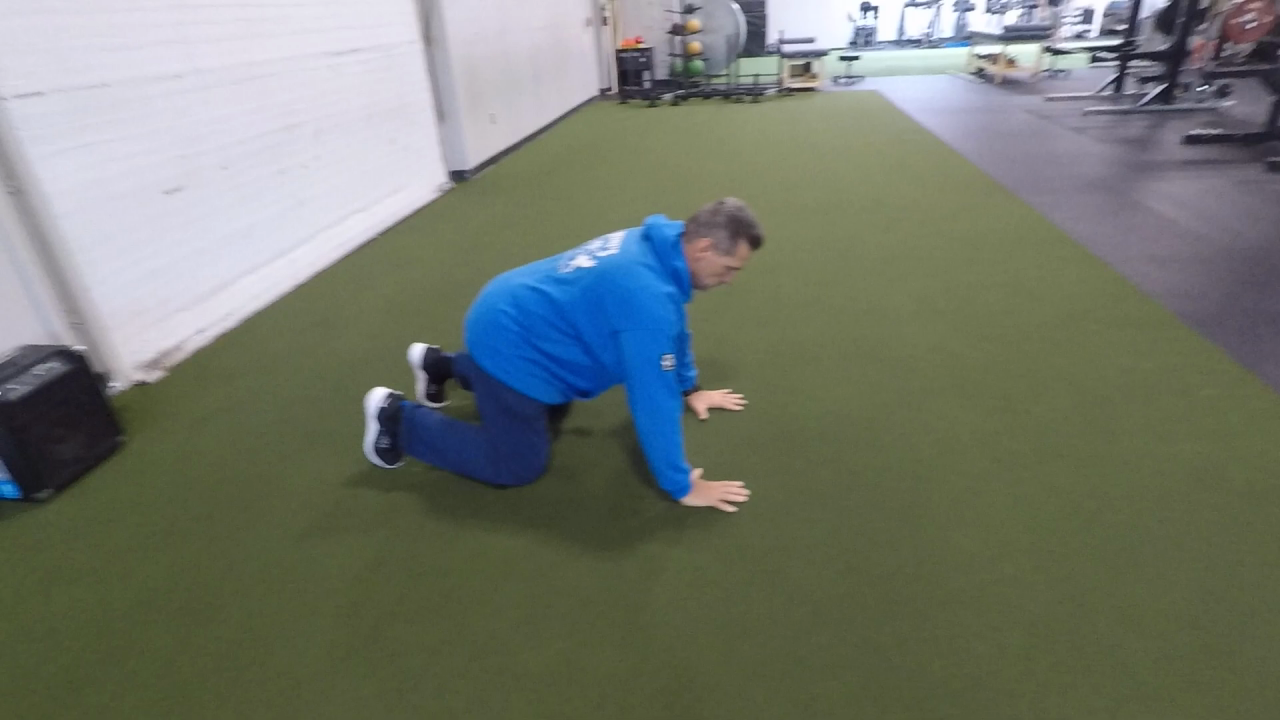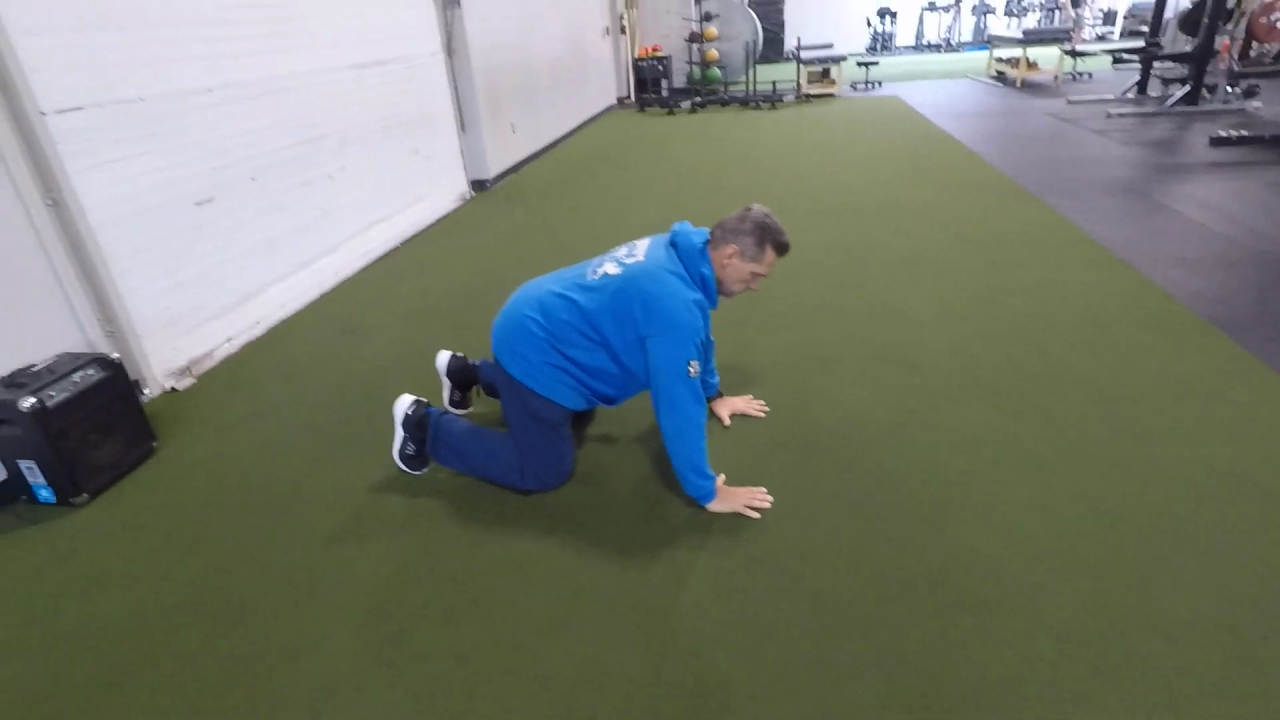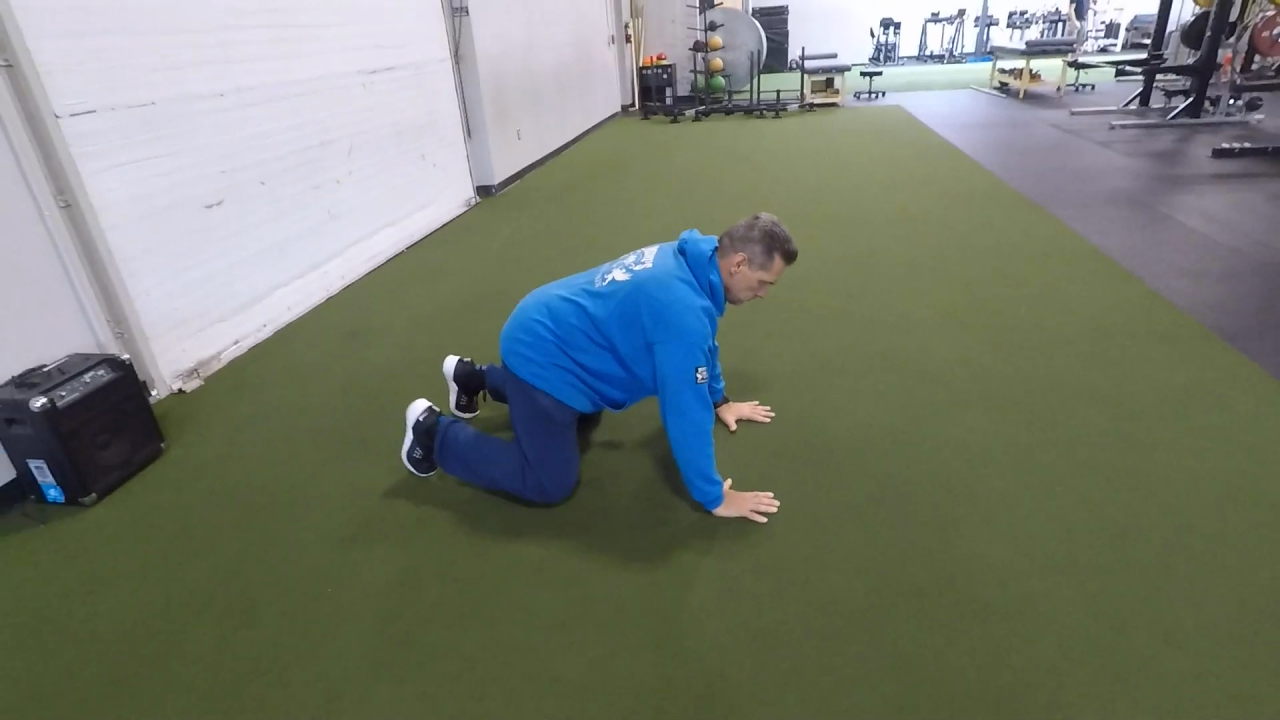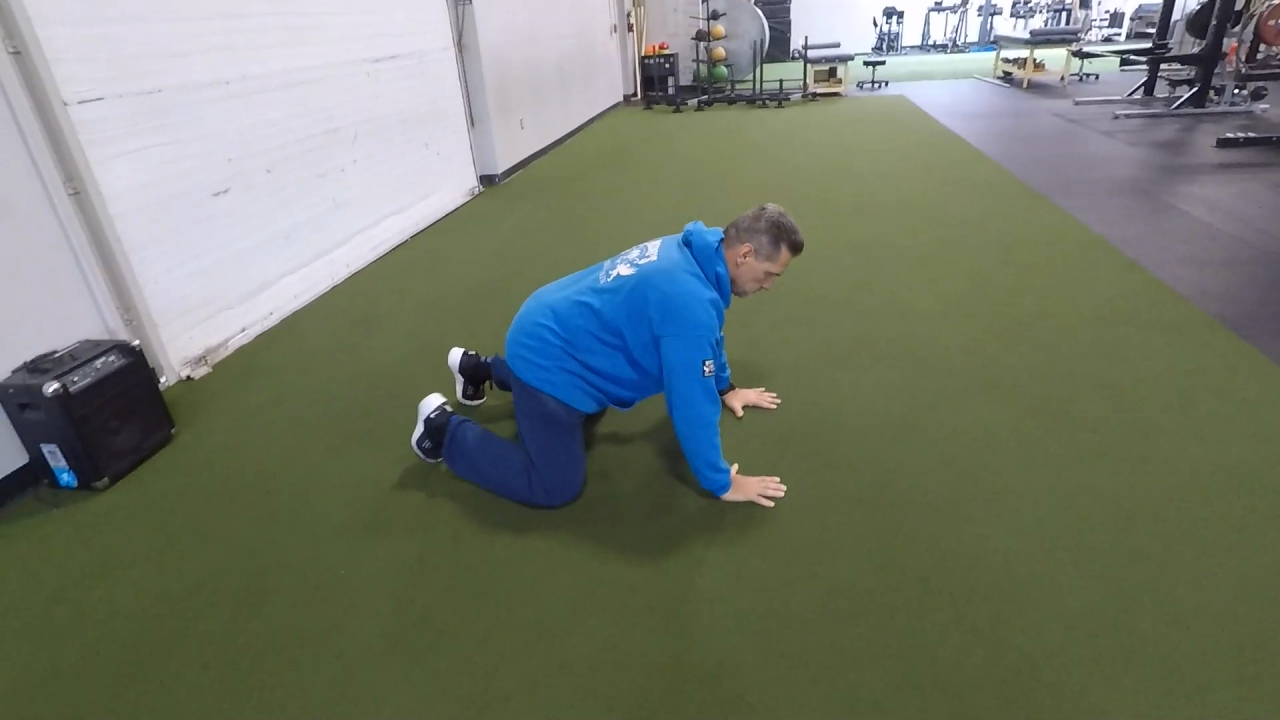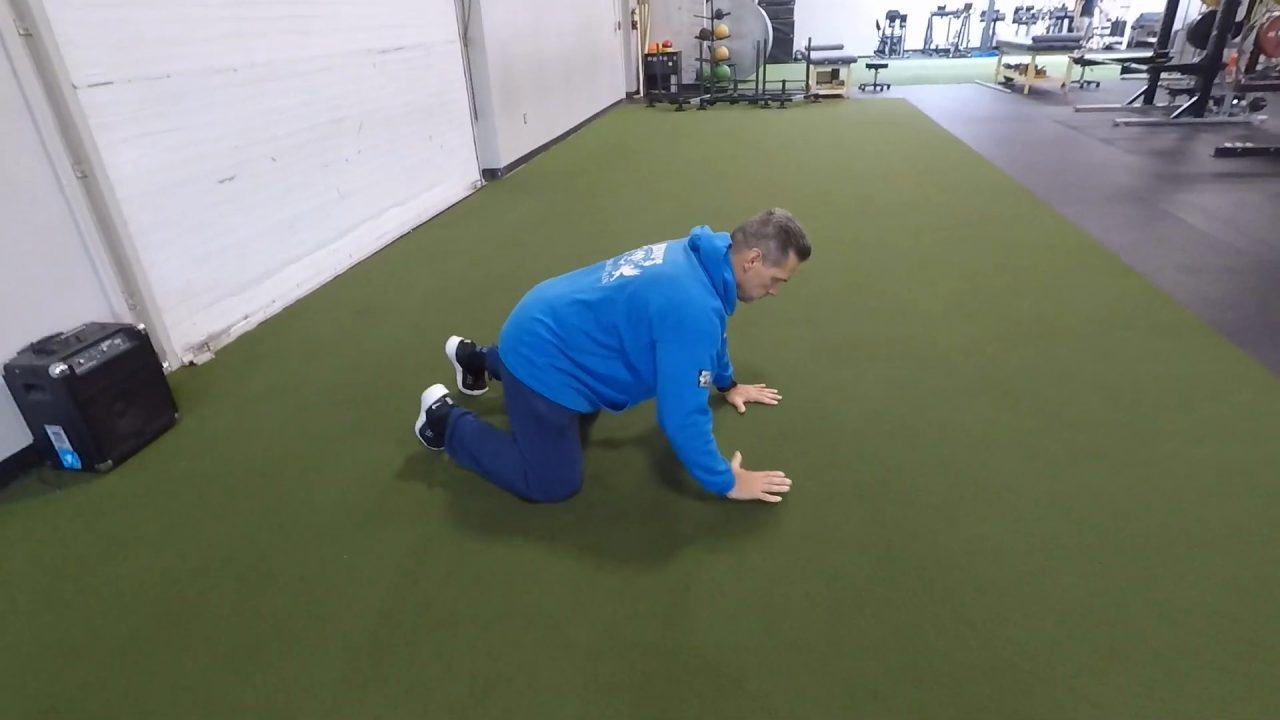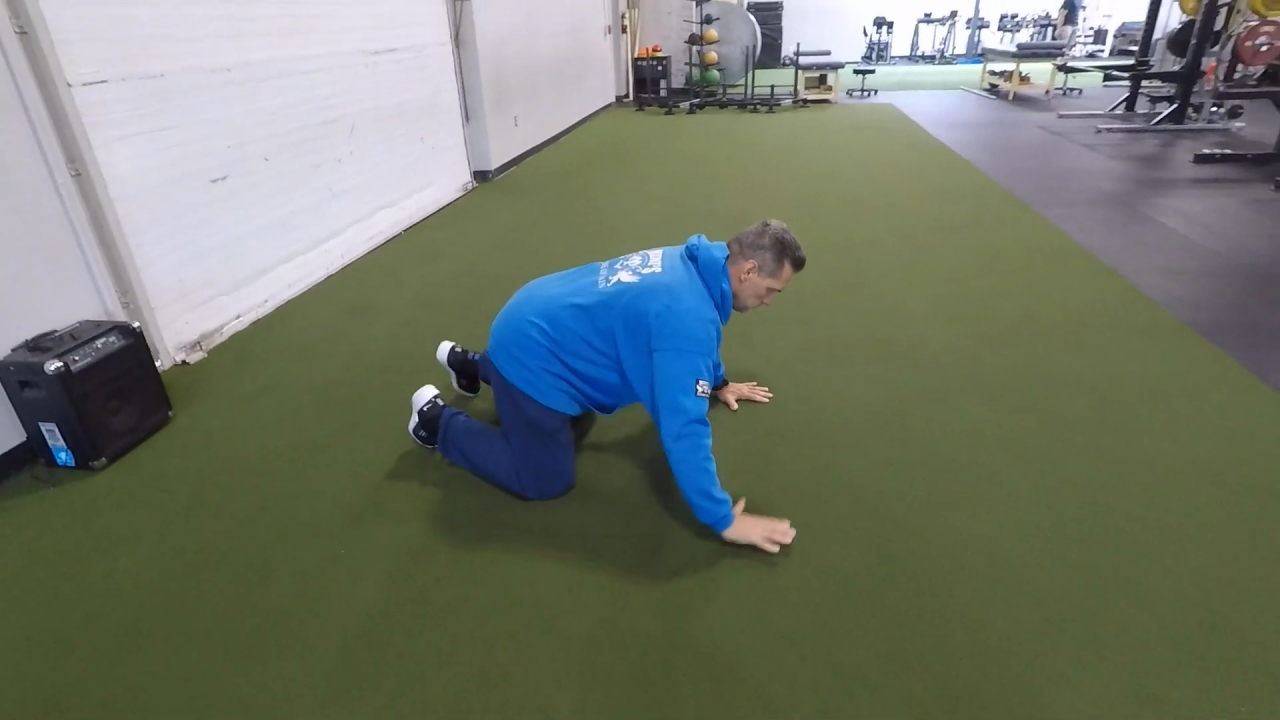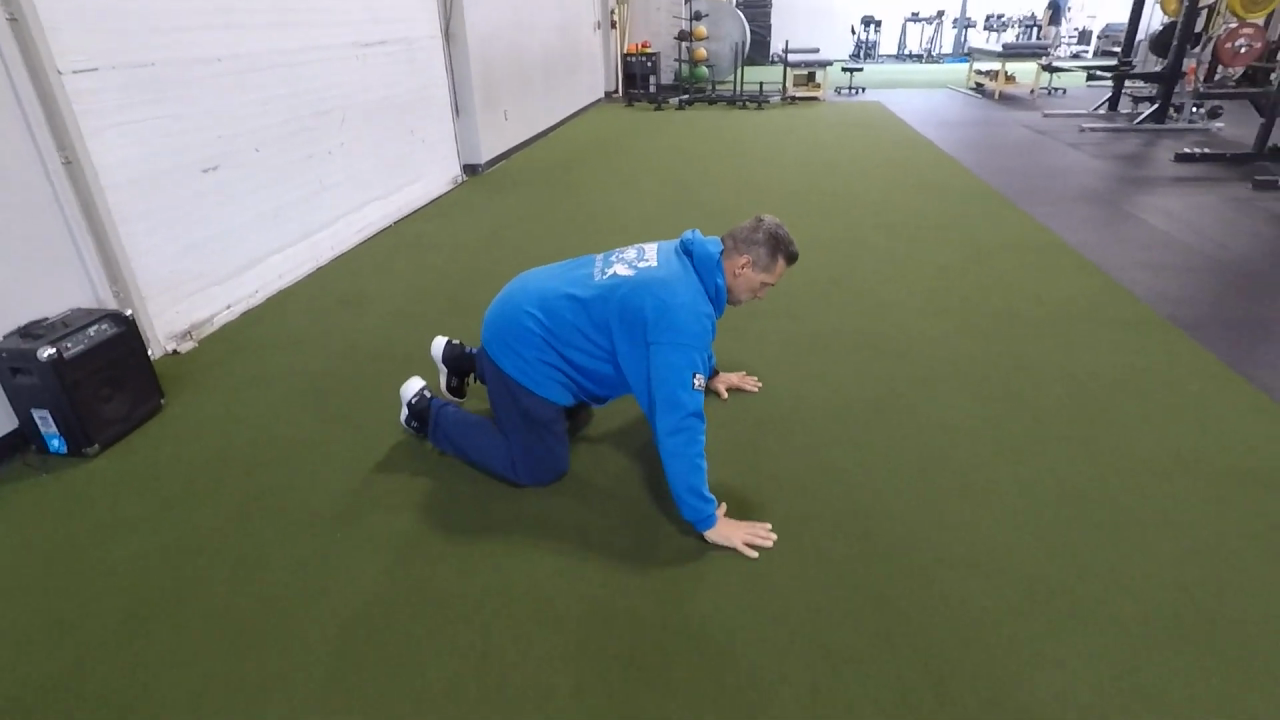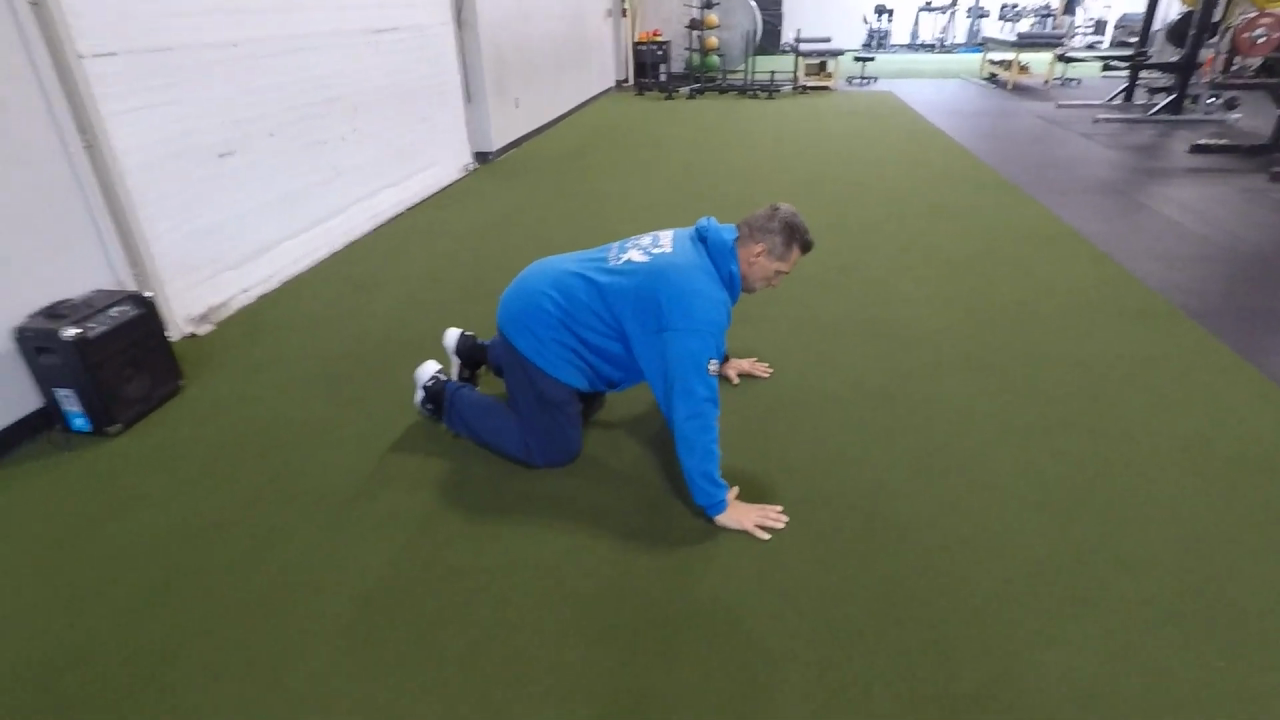
dt=0.2s
person 1, frame 1
left shoulder: (658, 246)
right shoulder: (648, 296)
left elbow: (673, 331)
right elbow: (655, 399)
left wrist: (689, 388)
right wrist: (682, 486)
left hip: (512, 316)
right hip: (507, 343)
left knee: (554, 410)
right knee: (522, 465)
left ankle: (443, 365)
right ankle: (399, 419)
person 1, frame 2
left shoulder: (684, 252)
right shoulder: (675, 303)
left elbow: (697, 338)
right elbow: (680, 406)
left wrist: (713, 394)
right wrist: (707, 492)
left hip: (538, 323)
right hip: (533, 349)
left knee: (578, 416)
right knee: (546, 471)
left ankle: (468, 372)
right ankle: (425, 426)
person 1, frame 3
left shoulder: (693, 260)
right shoulder: (683, 309)
left elbow: (703, 344)
right elbow: (687, 412)
left wrist: (719, 400)
right wrist: (714, 497)
left hip: (546, 330)
right hip: (542, 356)
left knee: (583, 418)
right knee: (550, 483)
left ankle: (475, 377)
right ankle: (433, 433)
person 1, frame 4
left shoulder: (696, 252)
right shoulder: (690, 302)
right elbow: (693, 403)
left wrist: (725, 387)
right wrist: (721, 482)
left hip: (547, 331)
right hip: (547, 361)
left knee: (586, 412)
right knee: (555, 487)
left ankle: (480, 368)
right ankle: (445, 430)
person 1, frame 5
left shoulder: (698, 256)
right shoulder: (691, 308)
right elbow: (684, 416)
left wrist: (726, 383)
right wrist: (727, 482)
left hip: (542, 326)
right hip: (541, 360)
left knee: (581, 414)
right knee: (553, 484)
left ankle: (478, 359)
right ankle: (445, 421)
person 1, frame 6
left shoulder: (694, 264)
right shoulder: (689, 316)
right elbow: (683, 429)
left wrist: (718, 383)
right wrist: (725, 520)
left hip: (533, 323)
right hip: (530, 354)
left knee: (574, 424)
right knee: (547, 481)
left ankle: (472, 364)
right ankle: (437, 421)
person 1, frame 7
left shoulder: (687, 258)
right shoulder: (685, 311)
right elbow: (678, 422)
left wrist: (706, 373)
right wrist: (706, 520)
left hip: (526, 311)
right hip: (525, 344)
left knee: (573, 414)
right knee: (542, 467)
left ankle: (466, 360)
right ankle: (427, 411)
person 1, frame 8
left shoulder: (702, 245)
right shoulder: (700, 299)
right elbow: (693, 407)
left wrist: (717, 360)
right wrist: (717, 503)
left hip: (543, 296)
right hip: (541, 326)
left knee: (585, 401)
right knee: (554, 448)
left ankle: (476, 351)
right ankle: (442, 393)
